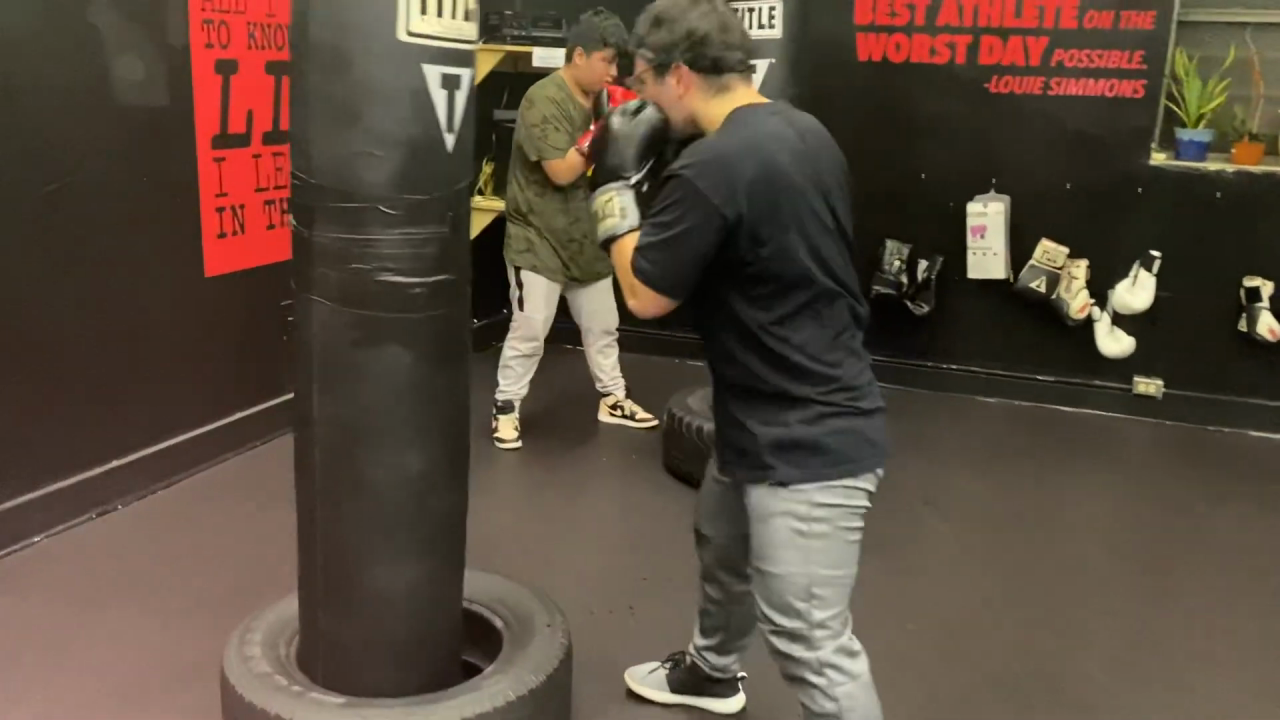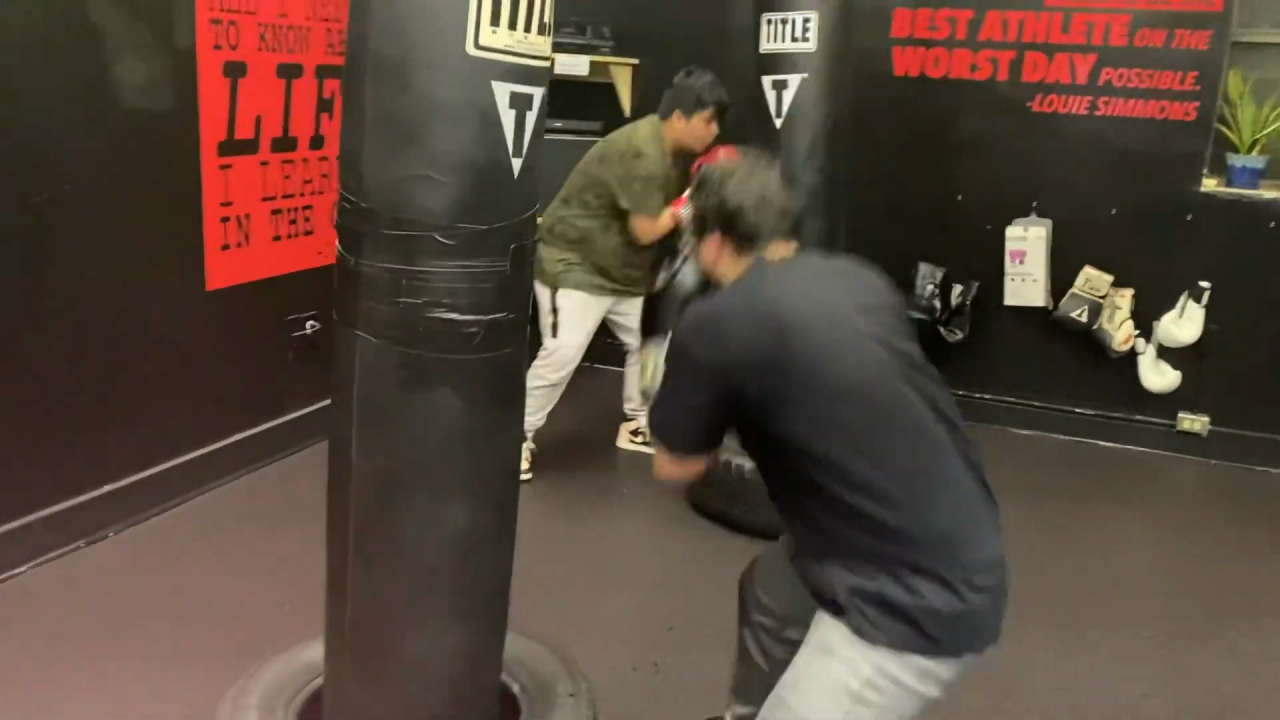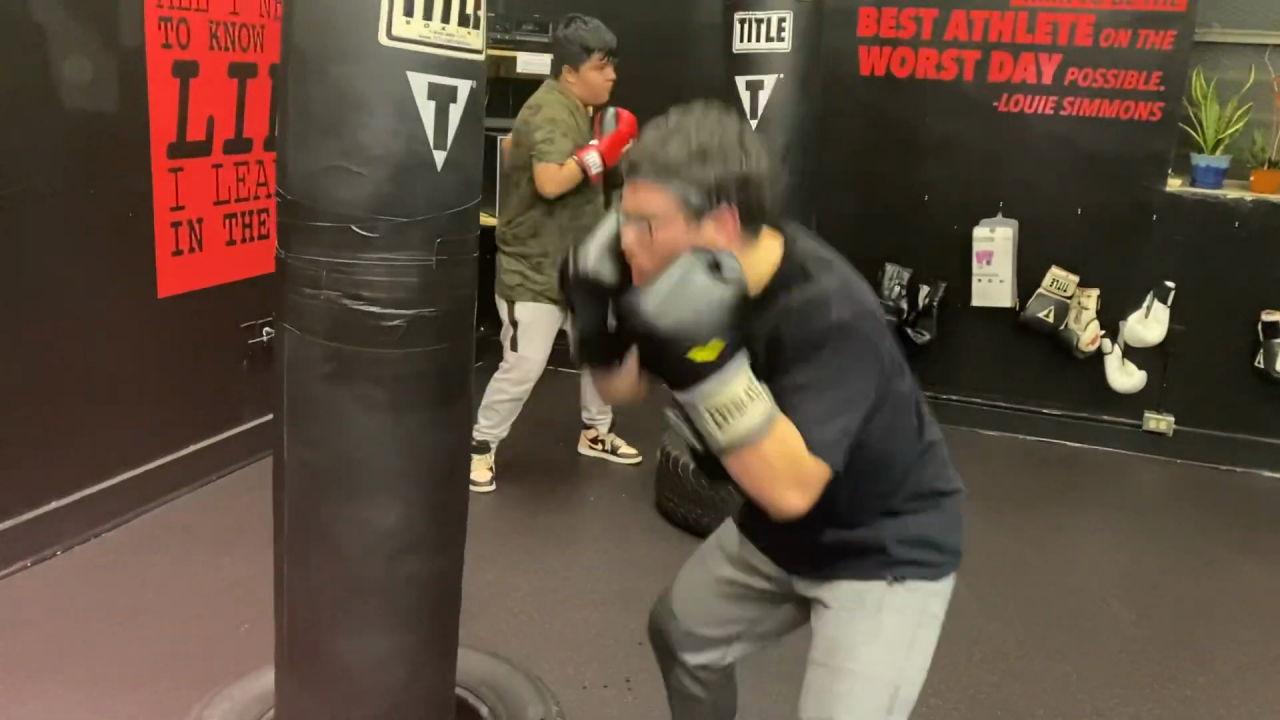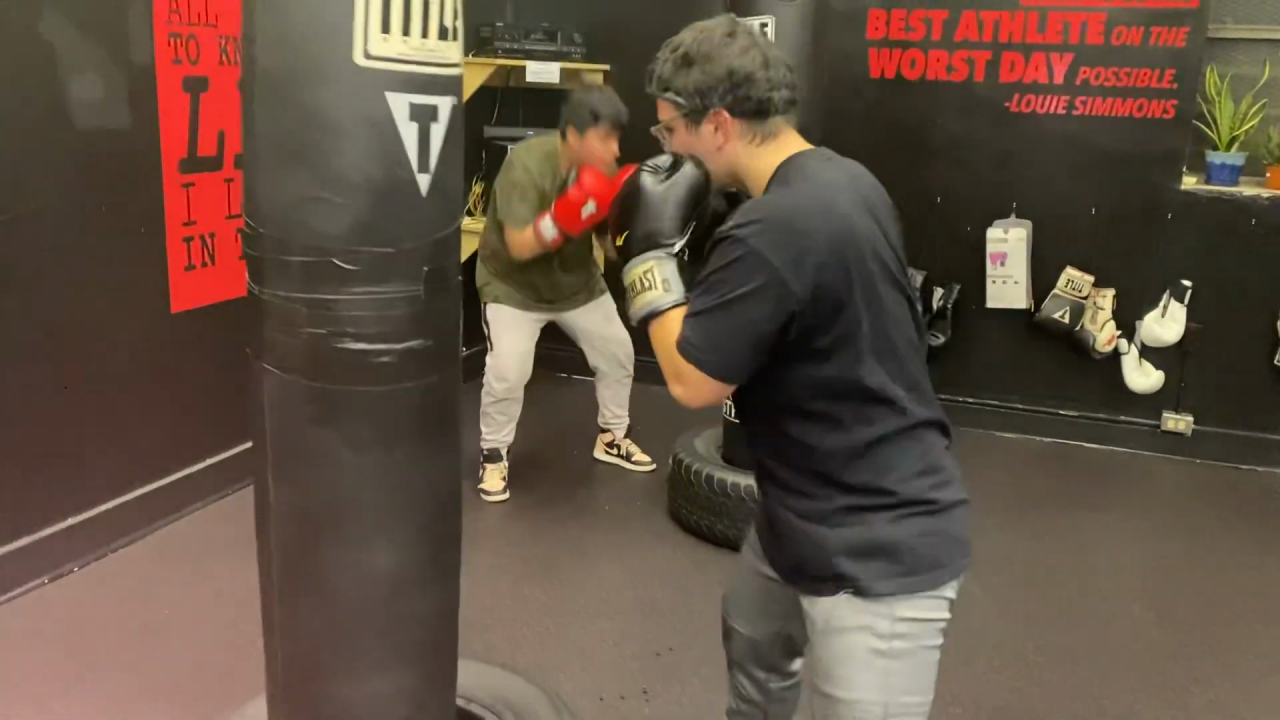
dt=1s
person 1, frame 1
left shoulder: (712, 167)
right shoulder: (801, 132)
left elbow: (645, 295)
left wrist: (617, 180)
right wrist: (658, 201)
left hip: (809, 439)
right hip: (771, 420)
left knee: (808, 640)
right knee: (721, 540)
person 1, frame 2
left shoulder: (718, 326)
right shoulder: (855, 279)
left elbow: (675, 463)
left wrist: (663, 344)
left hip: (920, 595)
right knee: (768, 591)
person 1, frame 3
left shoulder: (830, 314)
right shoulder: (720, 270)
left elbow: (787, 487)
right elbow: (624, 384)
left wrist: (708, 362)
right wrist: (598, 316)
left hip: (888, 552)
right knee: (681, 632)
person 1, frame 4
left shoulder: (773, 233)
right shoulder: (840, 179)
left elbow: (693, 380)
left wrist: (651, 250)
left hip: (878, 546)
right hip: (808, 515)
right knee: (752, 641)
person 2, frame 1
left shoulder: (600, 98)
right shoulder: (543, 100)
right elbow: (562, 172)
left hip: (586, 238)
right hip: (538, 240)
left knee: (602, 325)
right knee: (529, 332)
left ankle: (612, 398)
right ankle: (505, 408)
person 2, frame 2
left shoulder: (666, 146)
right shoulder: (642, 153)
left elbow: (664, 209)
right elbow: (646, 230)
left hip: (623, 268)
right hip: (573, 260)
right knee: (562, 354)
left ankle: (635, 425)
right ankle: (518, 435)
person 2, frame 3
left shoulder: (571, 108)
right shoulder: (550, 112)
right elbow: (550, 183)
right wrist: (604, 150)
right hip: (531, 273)
right knee: (522, 368)
left ankle: (595, 431)
right ankle: (481, 445)
person 2, frame 4
left shoulder: (605, 169)
right shoulder: (525, 165)
right elbow: (519, 247)
right wrist: (565, 216)
left hip: (576, 281)
right hip: (513, 284)
left knee: (618, 350)
right knee: (507, 372)
left ankle: (611, 437)
right ankle: (493, 455)
